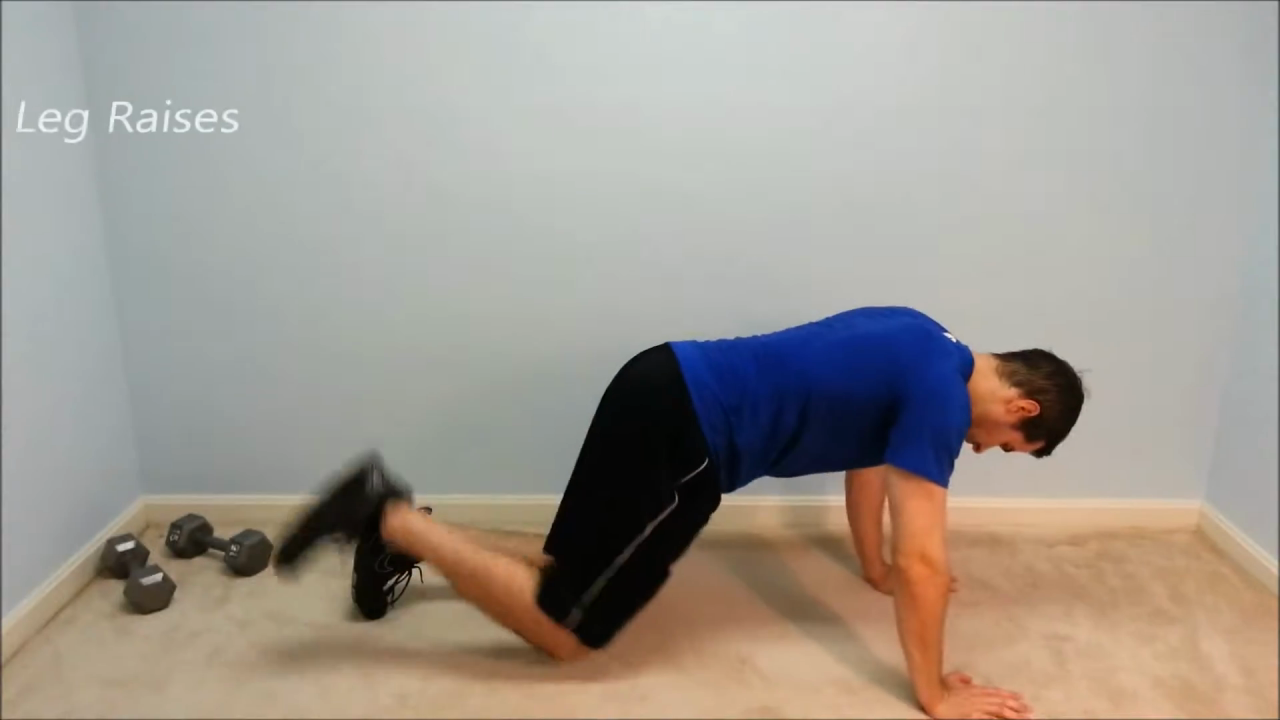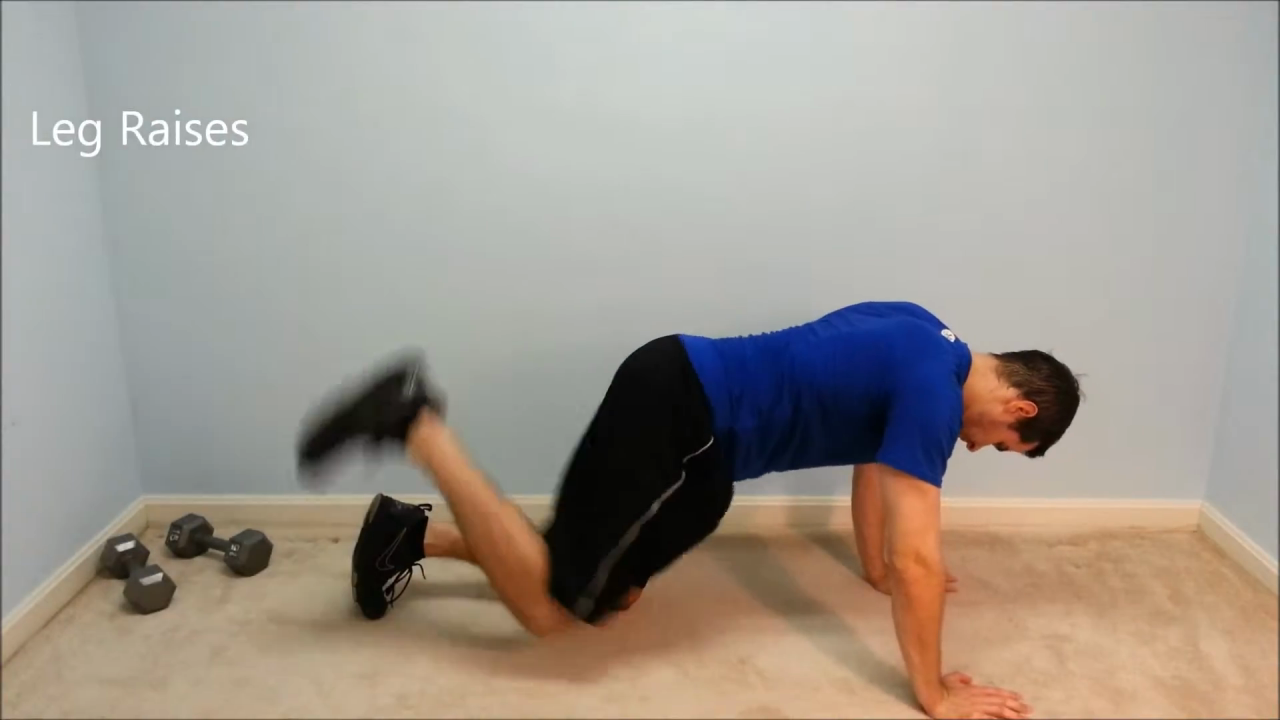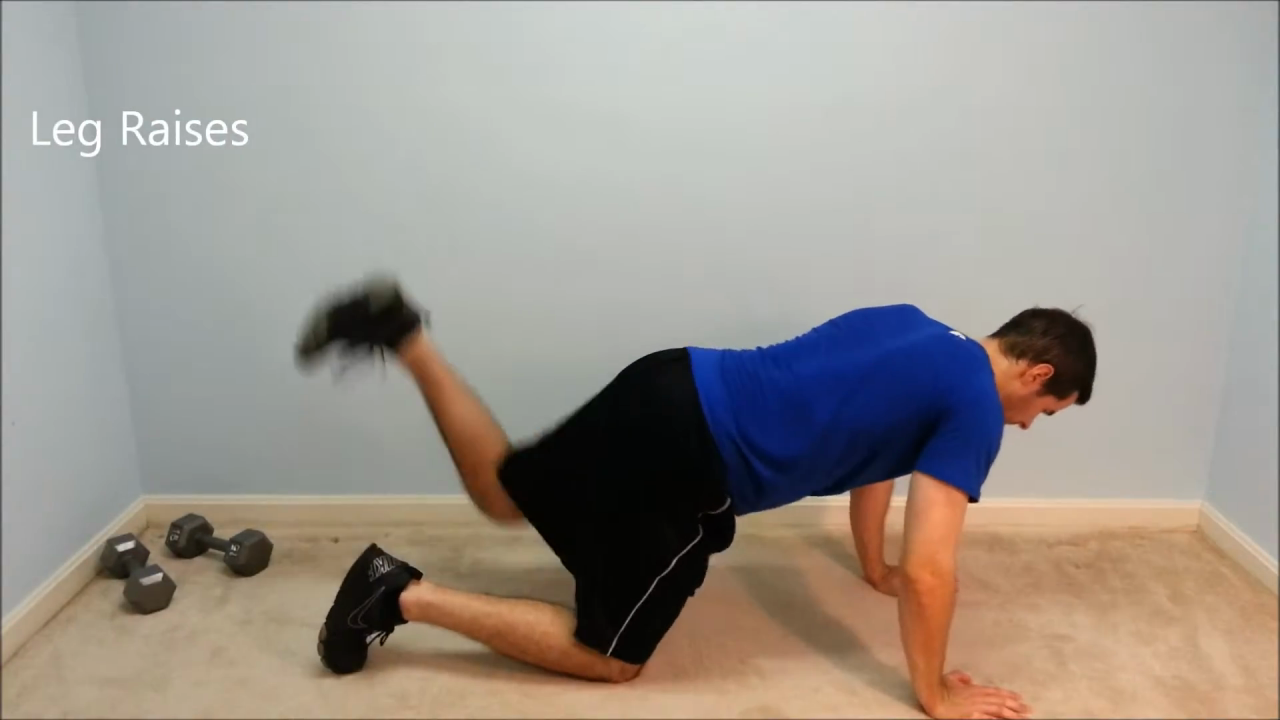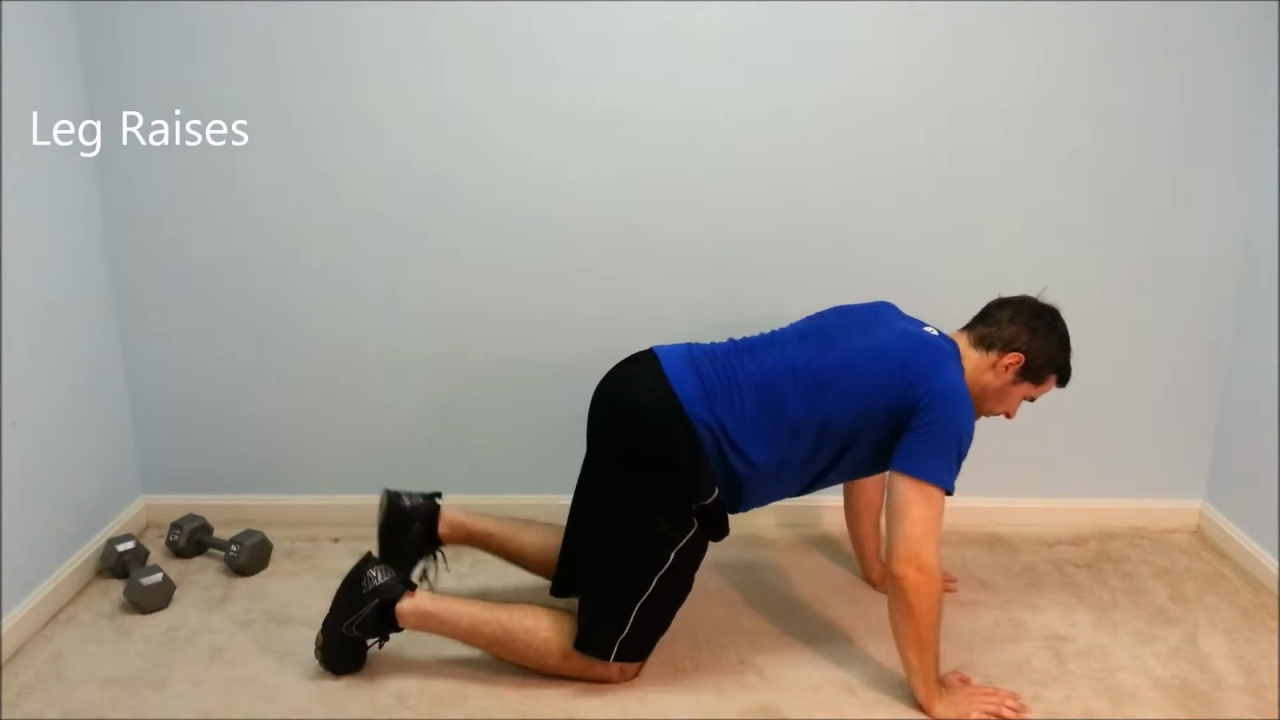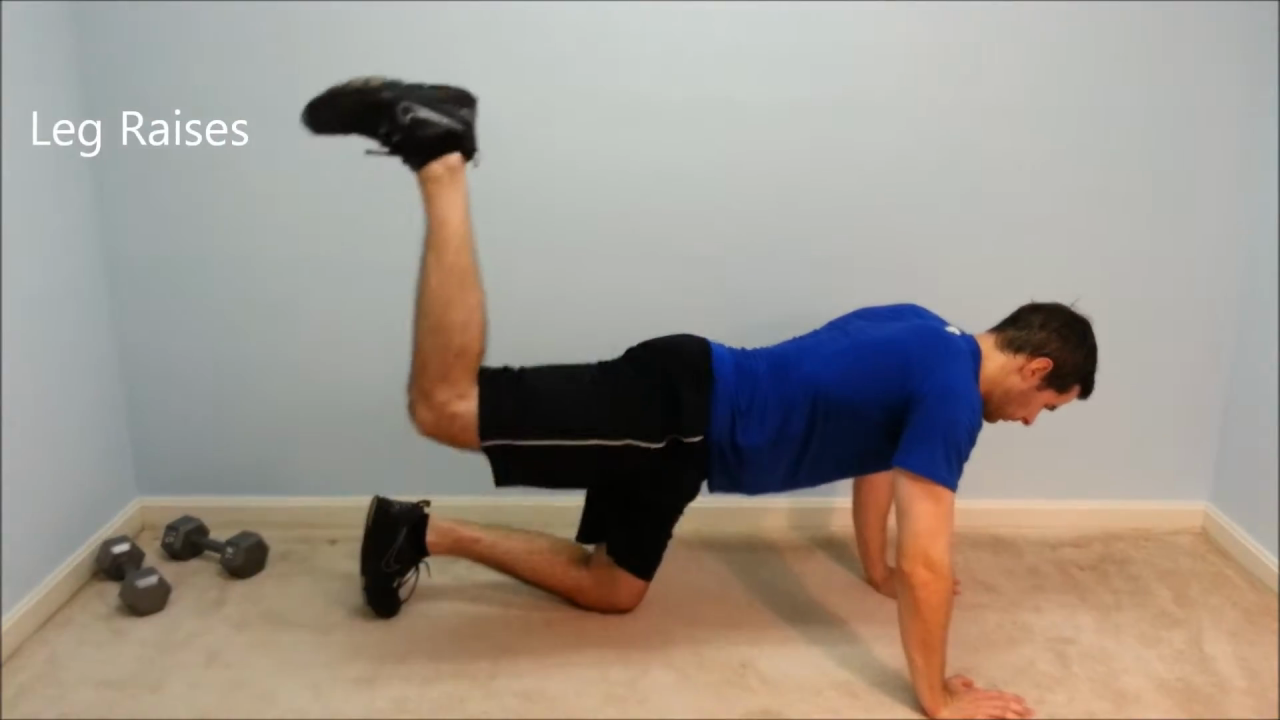
dt=1s
person 1, frame 1
left shoulder: (921, 349)
right shoulder: (942, 394)
left elbow: (868, 451)
right elbow: (922, 561)
left wrist: (873, 567)
left hip: (666, 394)
right hip: (675, 430)
left knee: (587, 571)
right knee: (567, 625)
left ankle: (408, 527)
right ankle: (391, 519)
person 1, frame 2
left shoulder: (924, 340)
right shoulder: (934, 392)
left elbow: (873, 448)
right elbow: (918, 559)
left wrist: (875, 564)
left hip: (680, 390)
right hip: (677, 415)
left knee: (606, 590)
right knee: (548, 604)
left ankle: (414, 530)
right ankle: (417, 421)
person 1, frame 3
left shoulder: (920, 335)
right shoulder: (975, 404)
right elbow: (928, 572)
left wrist: (873, 567)
left hip: (669, 385)
right hip: (683, 459)
left knee: (504, 492)
right knee: (606, 654)
left ankle: (401, 334)
right ankle: (407, 595)
person 1, frame 4
left shoulder: (899, 329)
right shoulder: (946, 400)
right elbow: (916, 570)
left wrist: (872, 564)
left hip: (648, 387)
right hip: (669, 445)
left knee: (595, 568)
right knee: (607, 656)
left ankle: (438, 522)
right ankle: (402, 603)
person 1, frame 5
left shoulder: (926, 343)
right shoulder: (952, 394)
left elbow: (874, 459)
right elbow: (927, 564)
left wrist: (876, 569)
left hip: (681, 410)
right hip: (674, 409)
left knee: (608, 588)
right knee: (443, 405)
left ankle: (427, 534)
right ankle: (442, 158)
